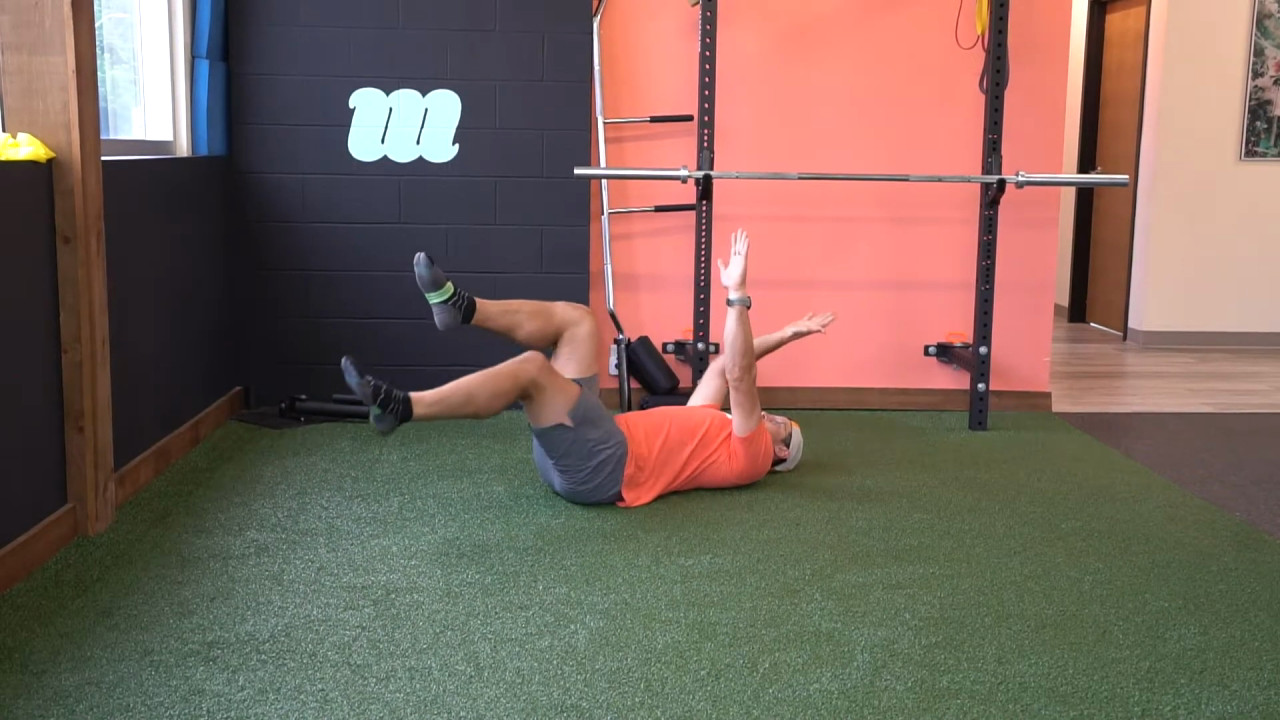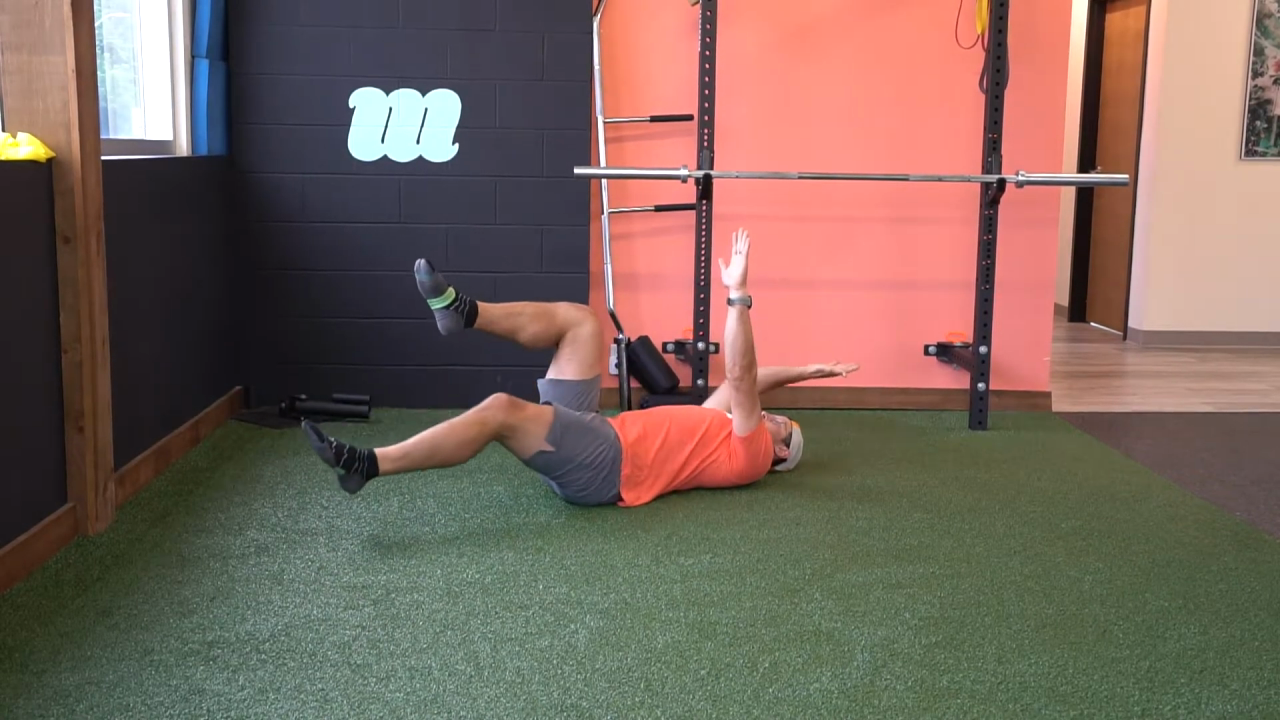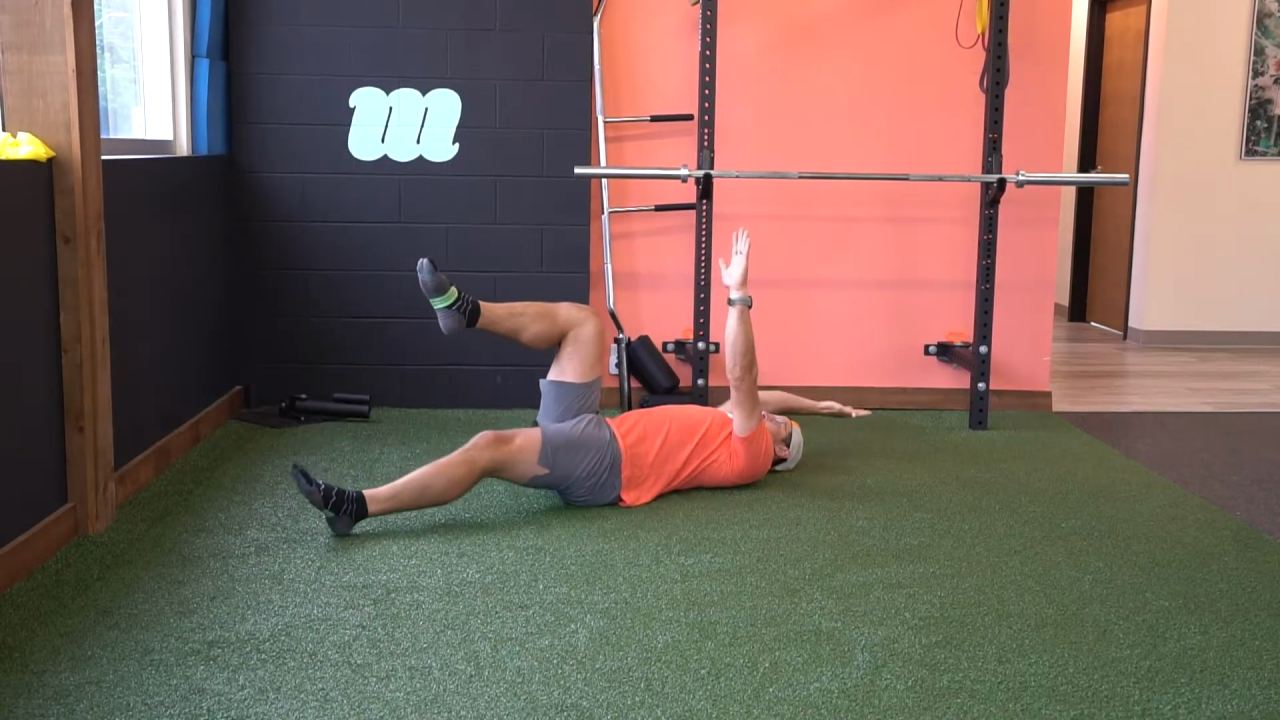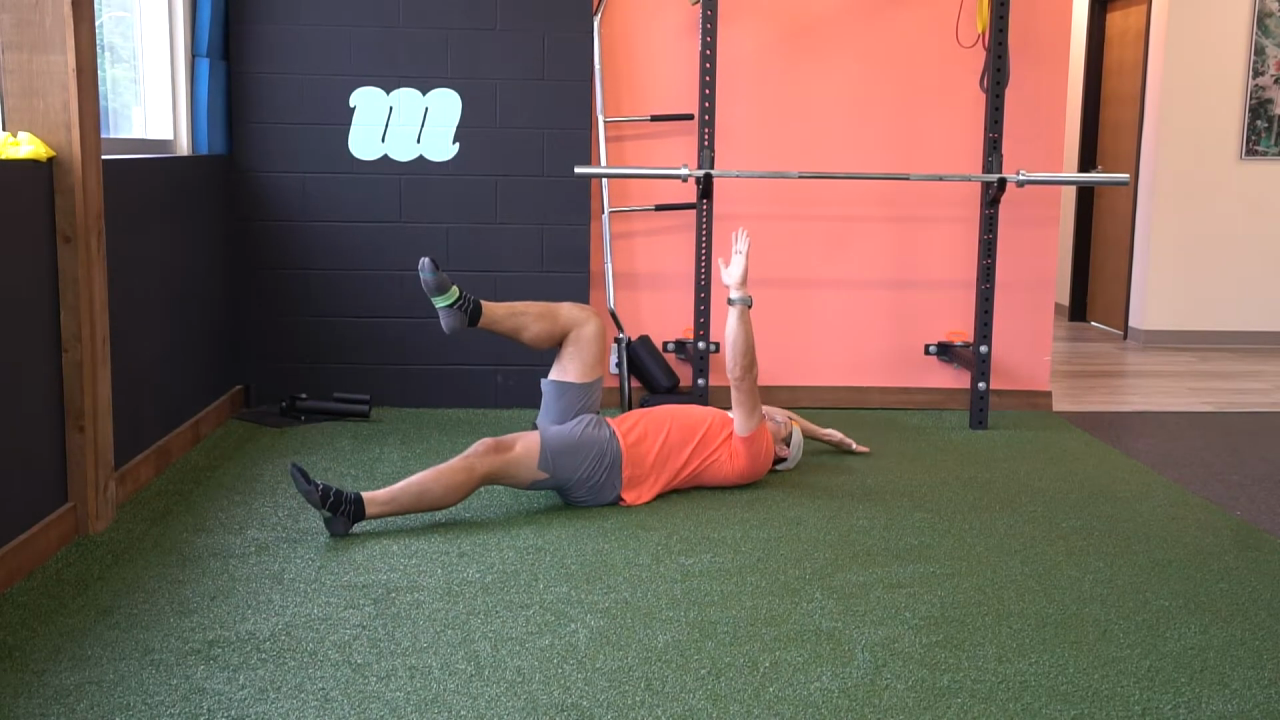
dt=0.4s
person 1, frame 1
left shoulder: (750, 455)
right shoulder: (714, 428)
left elbow: (740, 379)
right elbow: (723, 364)
left wrist: (737, 295)
right wrist: (787, 333)
left hip: (599, 468)
right hip: (567, 453)
left knee: (532, 366)
right knee: (577, 320)
left ankle: (401, 405)
right ankle: (461, 308)
person 1, frame 2
left shoulder: (748, 455)
right shoulder: (720, 430)
left elbow: (743, 378)
right elbow: (740, 381)
left wrist: (738, 294)
right wrist: (809, 370)
left hip: (602, 467)
right hip: (587, 436)
left knee: (500, 409)
right knee: (579, 320)
left ankle: (366, 464)
right ankle: (463, 311)
person 1, frame 3
left shoulder: (750, 452)
right shoulder: (728, 429)
left elbow: (743, 379)
right elbow: (757, 397)
left wrist: (739, 295)
right wrist: (823, 404)
left hip: (602, 466)
right hip: (586, 432)
left knee: (488, 447)
right knee: (581, 319)
left ankle: (355, 505)
right ankle: (466, 311)
person 1, frame 4
left shoulder: (749, 453)
right shoulder: (733, 430)
left elbow: (743, 379)
right elbow: (765, 405)
left wrist: (738, 295)
right wrist: (826, 431)
left hip: (601, 463)
right hip: (586, 430)
left knee: (487, 455)
right knee: (583, 319)
left ankle: (355, 508)
right ankle: (468, 310)
